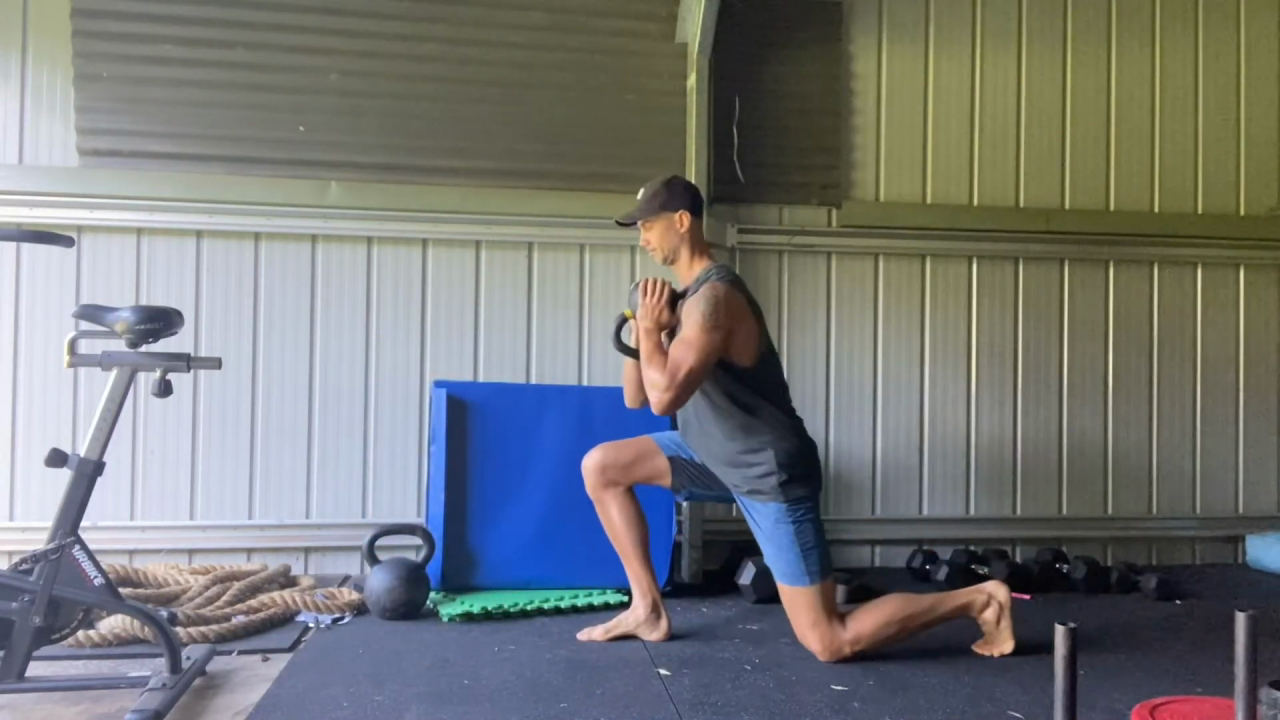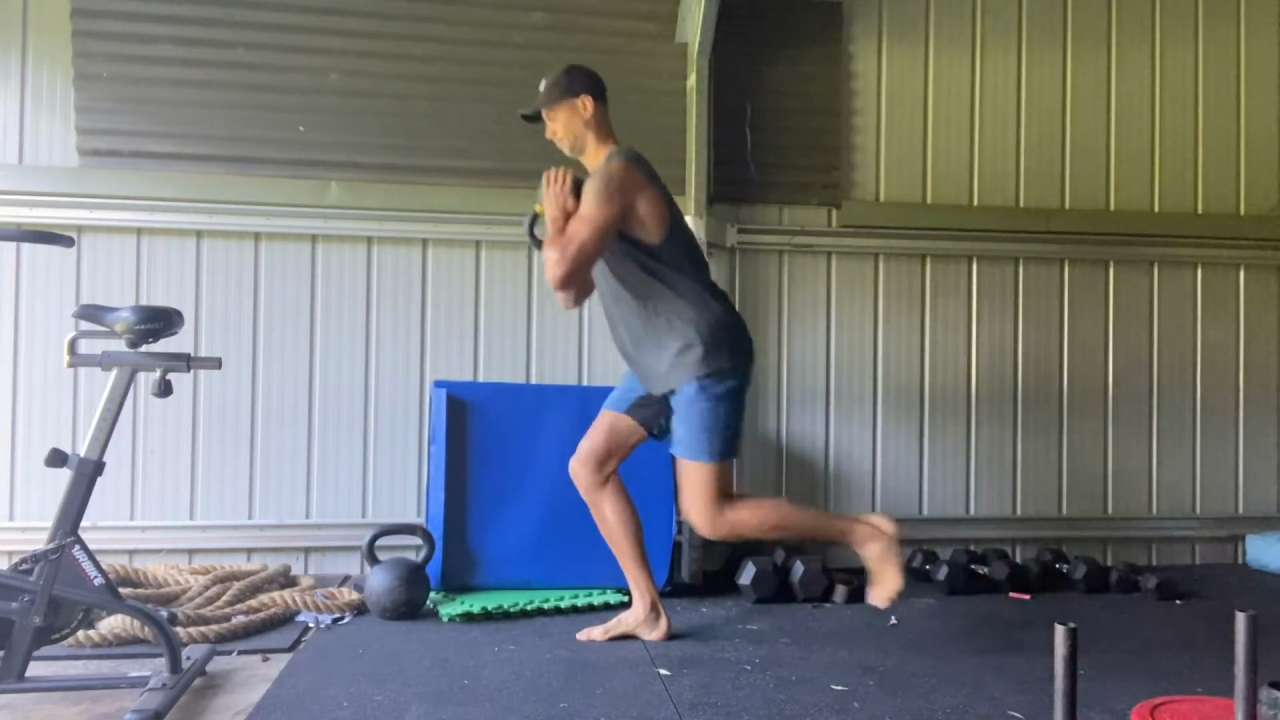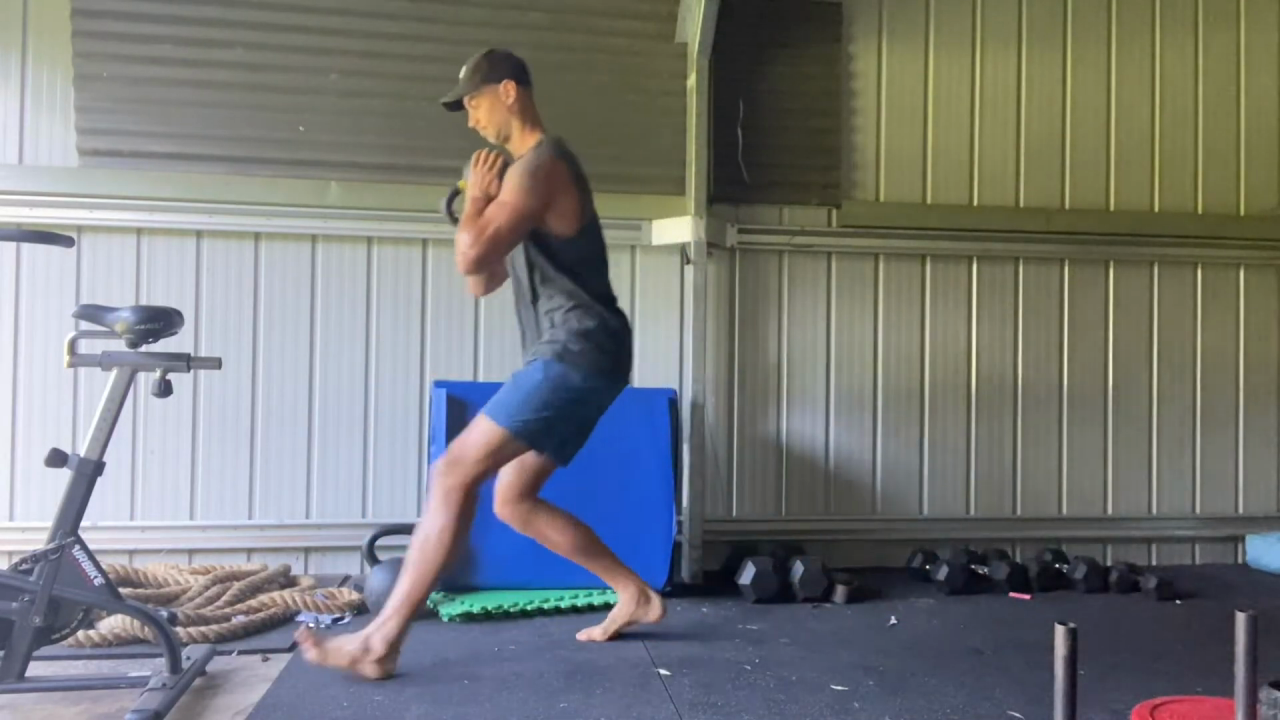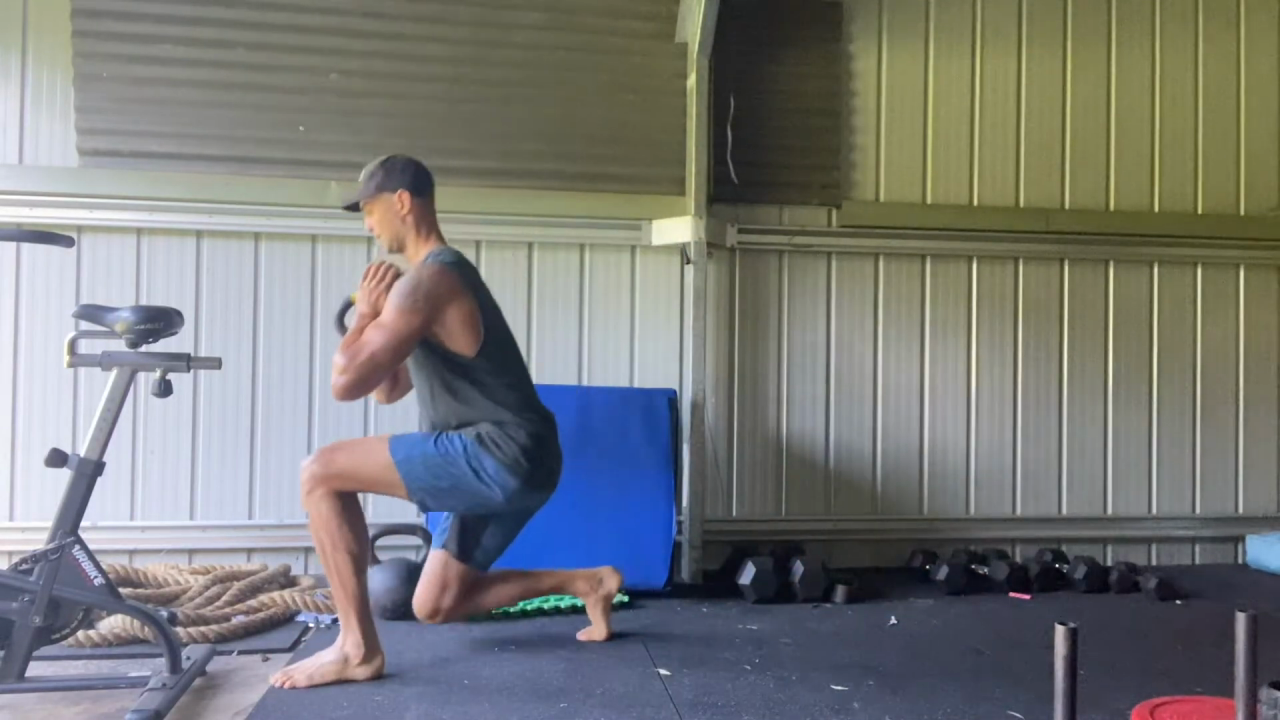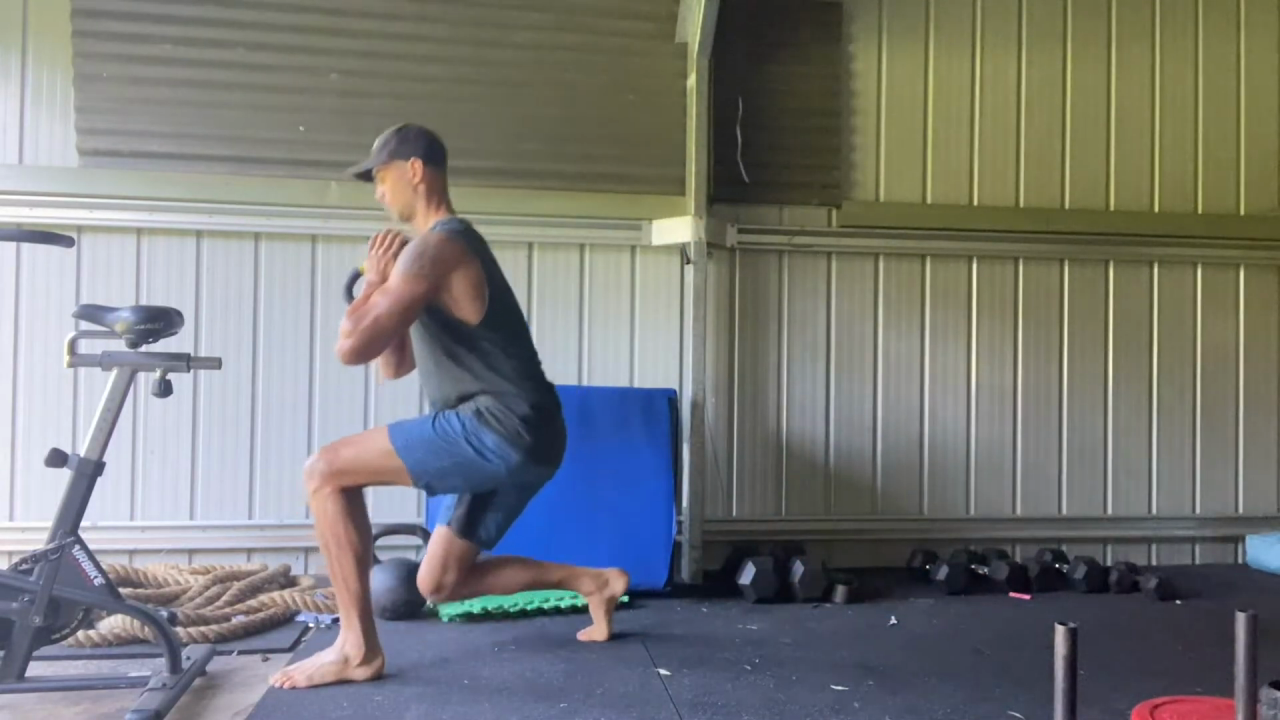
dt=0.5s
person 1, frame 1
left shoulder: (714, 297)
right shoulder: (689, 298)
left elbow: (665, 397)
right elbow: (637, 398)
left wrist: (649, 331)
right wrist: (642, 335)
left hip: (771, 475)
right hip: (727, 458)
left knee: (829, 642)
right knee: (600, 467)
left ankle: (981, 599)
right ankle: (647, 610)
person 1, frame 2
left shoulder: (614, 182)
right shoulder: (602, 184)
left elbow: (559, 273)
right elbow: (572, 294)
left wrist: (555, 218)
right wrist: (563, 225)
left hip: (703, 355)
right hip: (662, 361)
left knee: (711, 516)
right knee: (588, 466)
left ankle: (866, 535)
right ankle: (647, 608)
person 1, frame 3
left shoulder: (540, 165)
right shoulder: (526, 170)
left elbow: (472, 256)
right elbow: (483, 281)
left wrist: (477, 200)
right wrist: (481, 205)
left hip: (578, 351)
right hip: (576, 357)
left knee: (453, 472)
right knee: (513, 498)
left ankle: (378, 641)
right ankle: (637, 595)
person 1, frame 4
left shoulder: (428, 280)
right shoulder: (438, 278)
left elbow: (346, 379)
right elbow: (389, 388)
left wrist: (366, 313)
right wrist: (377, 315)
left hip: (503, 457)
right hip: (504, 462)
left knee: (321, 473)
right knee: (435, 605)
left ankle: (356, 648)
right ankle: (590, 583)
person 1, frame 5
left shoulder: (436, 247)
right shoulder: (442, 249)
left elbow: (353, 345)
right elbow: (396, 364)
left wrist: (373, 283)
right wrist: (386, 288)
left hip: (505, 429)
right hip: (516, 438)
left knee: (326, 470)
right knee: (440, 583)
left ankle: (357, 648)
right ankle: (595, 582)
